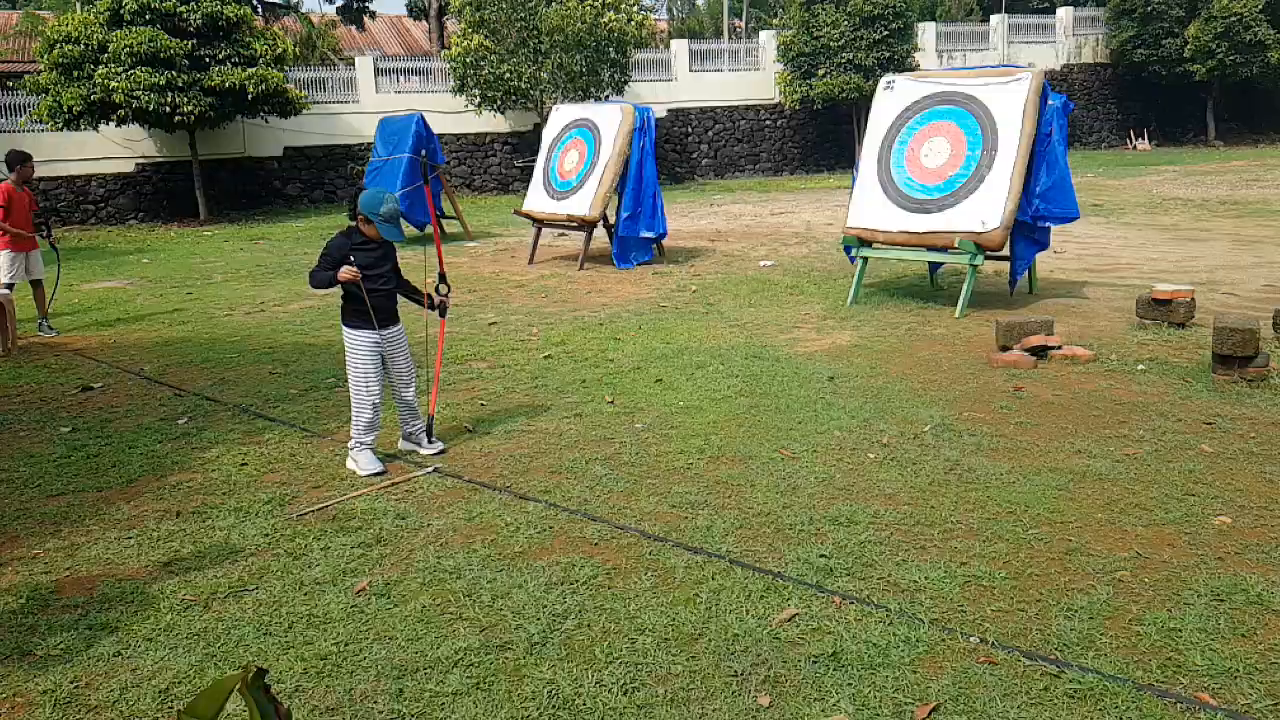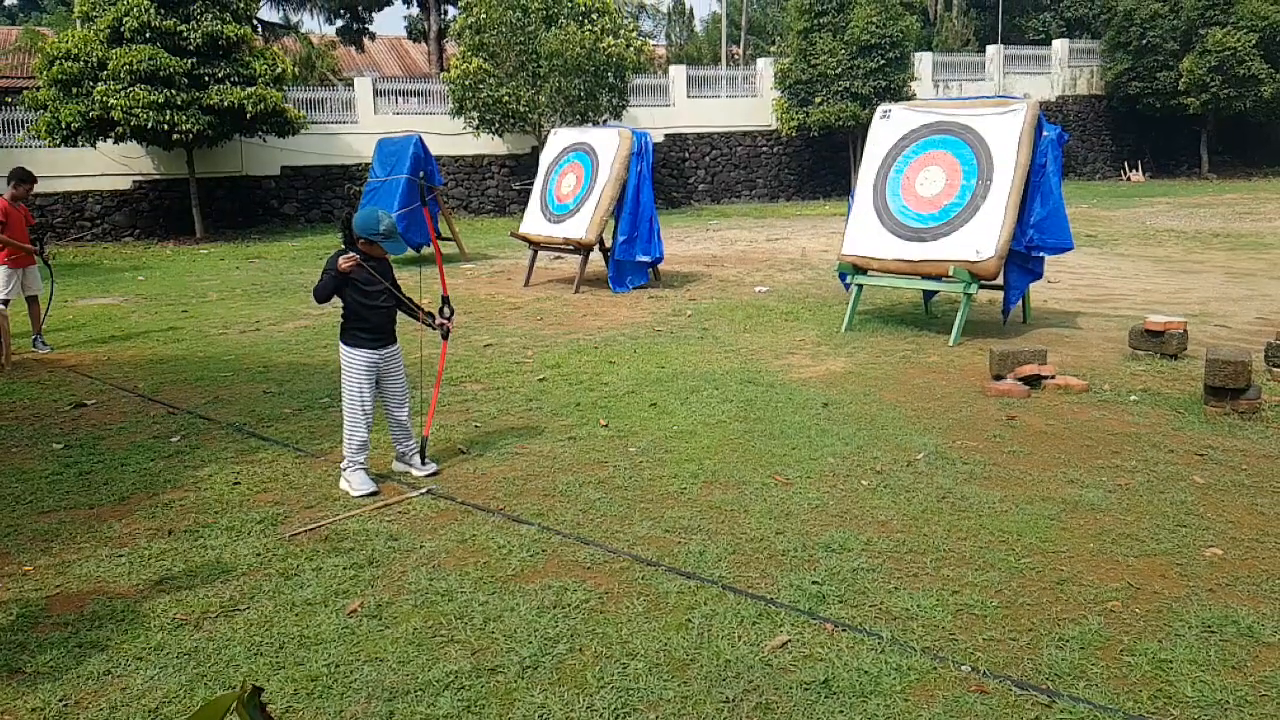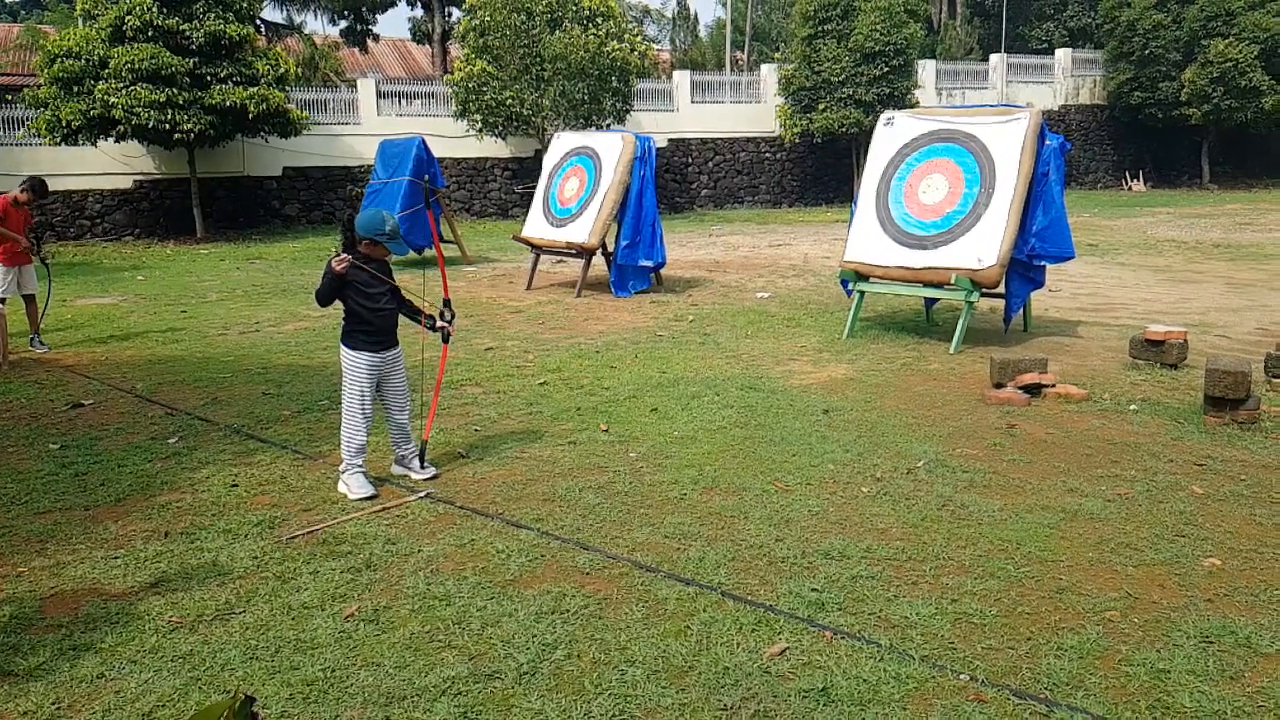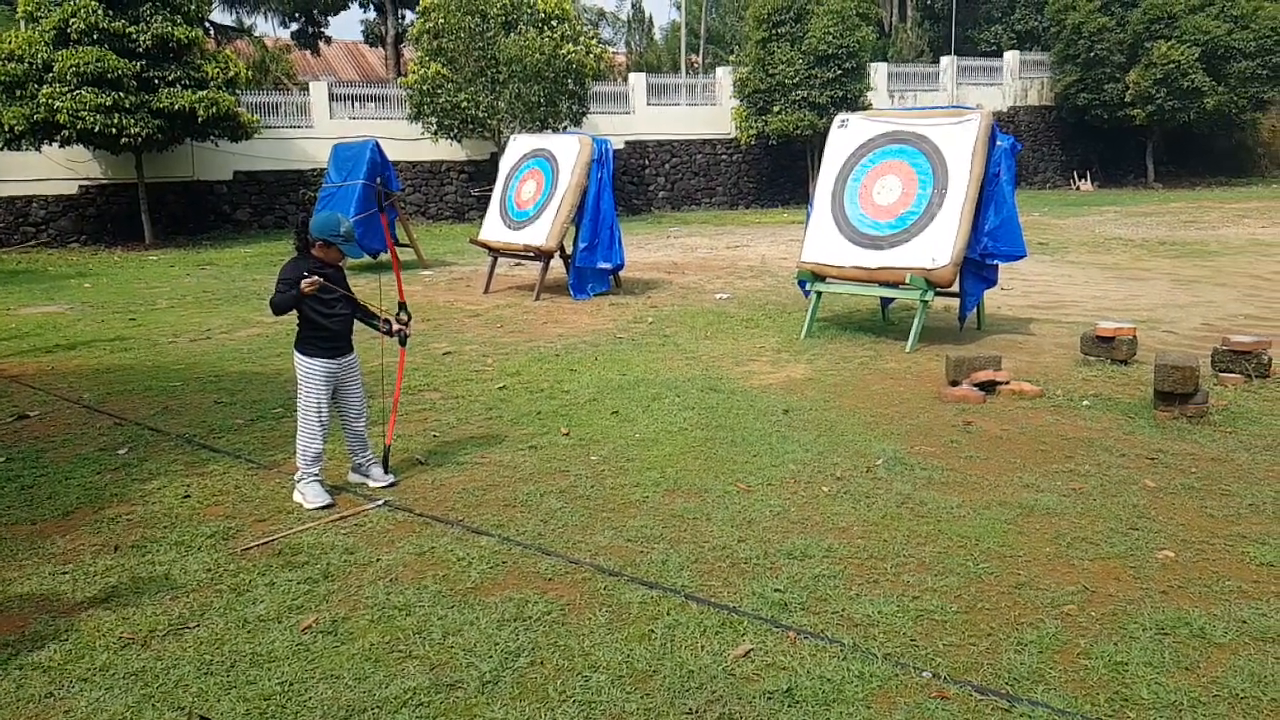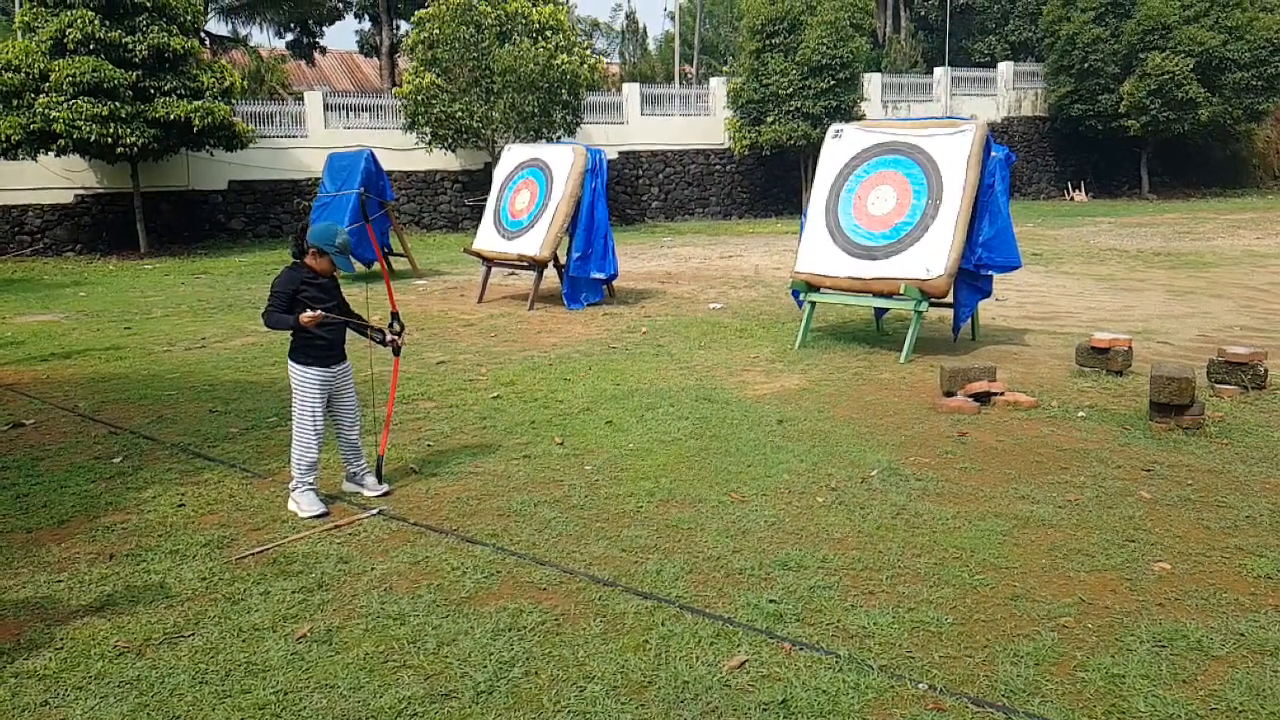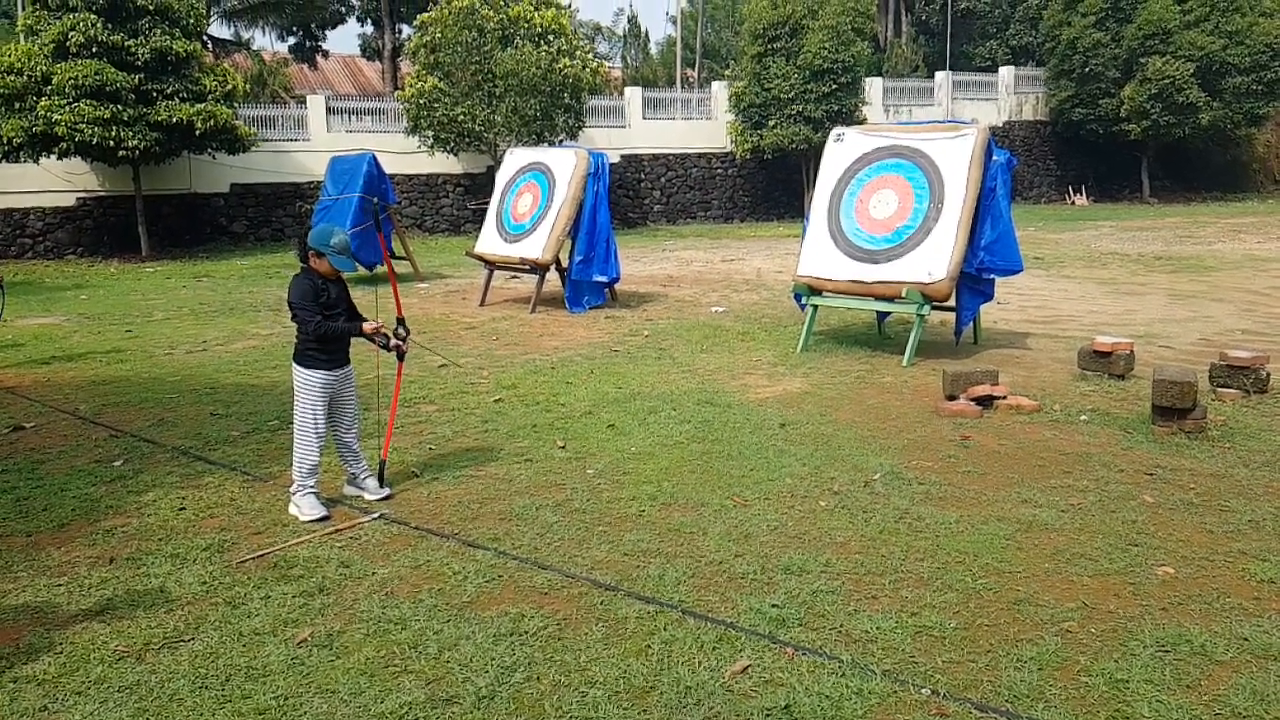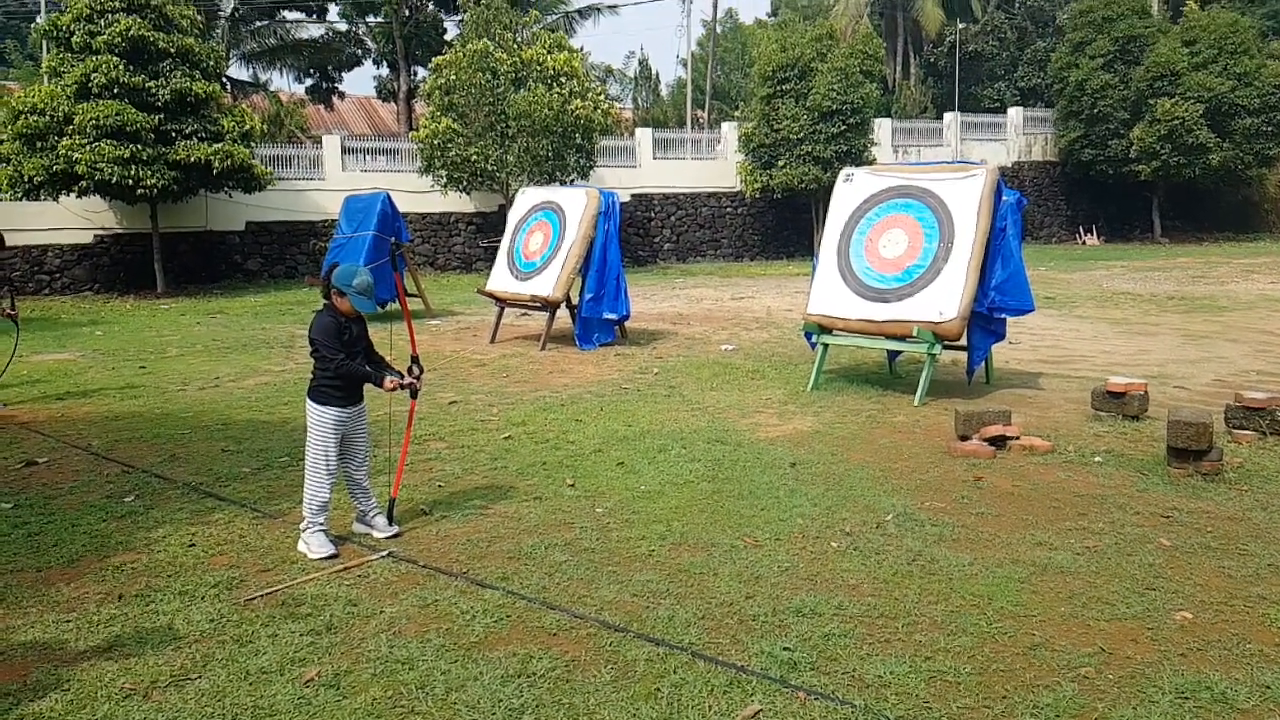
dt=0.7s
person 1, frame 1
left shoulder: (386, 245)
right shoulder: (342, 244)
right elbow: (315, 278)
left wrist: (427, 300)
right wrist: (337, 276)
left hip: (392, 327)
right hip: (360, 331)
left knee: (406, 384)
right knee: (367, 393)
left ankle: (413, 434)
right ankle: (360, 449)
person 1, frame 2
left shoulder: (382, 264)
right shoulder: (341, 260)
left elbow: (399, 298)
right elbow: (320, 296)
left wrist: (430, 319)
right wrist: (338, 272)
left hip: (389, 347)
right hip: (358, 350)
left knee: (399, 405)
right knee: (359, 411)
left ankle: (407, 454)
right ankle: (353, 469)
person 1, frame 3
left shoulder: (381, 266)
right shoulder: (343, 264)
left elbow: (399, 300)
right elbow: (323, 300)
left wrist: (430, 322)
right wrist: (334, 276)
left hip: (390, 350)
right hip: (359, 353)
left knee: (399, 408)
right knee: (358, 413)
left ankle: (406, 458)
right ankle: (351, 472)
person 1, frame 4
left shoulder: (335, 270)
right shoulder: (296, 269)
left elbow: (353, 305)
right elbow: (277, 306)
left wrist: (387, 325)
right wrist: (299, 293)
left hip: (345, 356)
right hip: (314, 360)
left knee: (355, 415)
right knee: (314, 421)
left ankle: (363, 466)
right ankle: (307, 481)
person 1, frame 5
left shoulder: (329, 280)
right shoulder: (291, 278)
left elbow: (347, 314)
right elbow: (270, 316)
left wrist: (381, 335)
right wrist: (298, 321)
left hip: (339, 365)
right hip: (308, 368)
left knee: (349, 424)
right knee: (309, 430)
left ankle: (357, 474)
right ankle: (301, 490)
person 1, frame 6
left shoulder: (337, 283)
right shoulder: (302, 286)
left elbow: (353, 316)
right elbow: (316, 328)
left wrist: (385, 340)
right wrist: (358, 330)
left hip: (342, 368)
right hip: (312, 371)
left knee: (348, 428)
right knee: (311, 433)
left ankle: (358, 478)
right ankle: (302, 494)
person 1, frame 7
left shoulder: (357, 320)
right shoulder: (324, 323)
left elbow: (370, 355)
right elbow: (339, 365)
left wrist: (399, 377)
right wrist: (379, 380)
left hip: (355, 405)
right hip: (326, 407)
left knee: (359, 465)
right knee: (322, 470)
left ankle: (367, 515)
right ankle: (312, 531)
